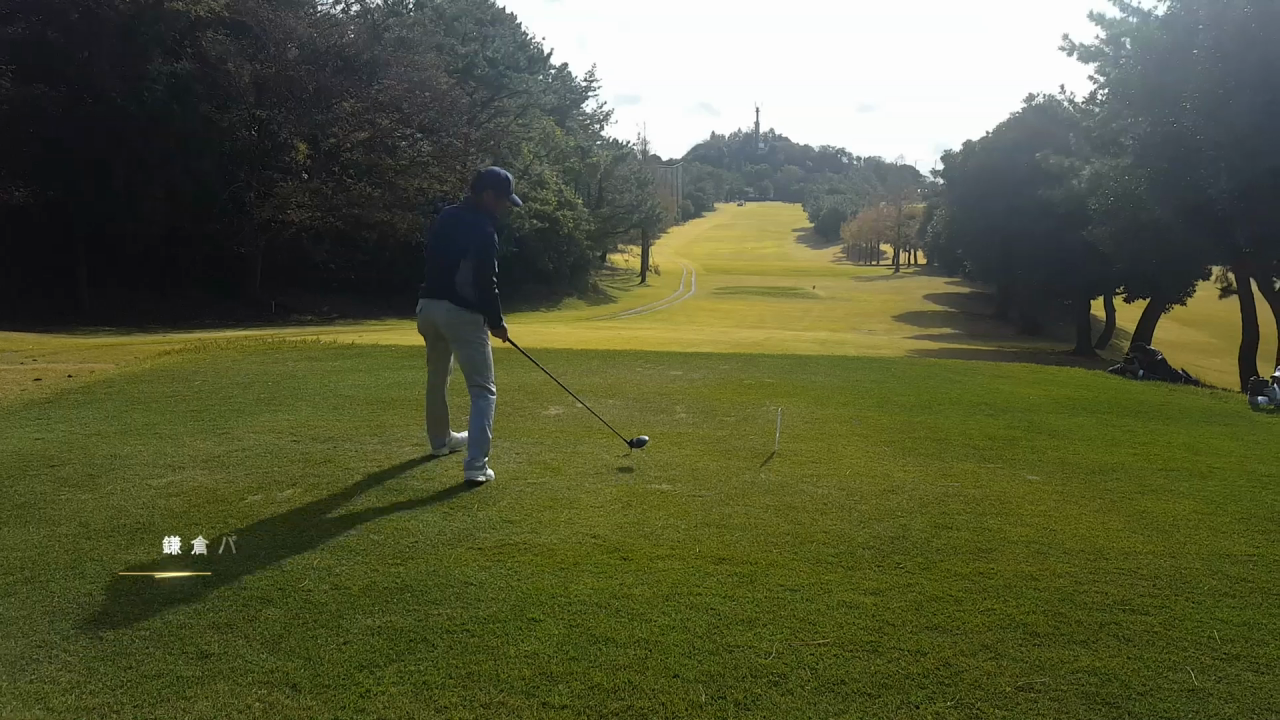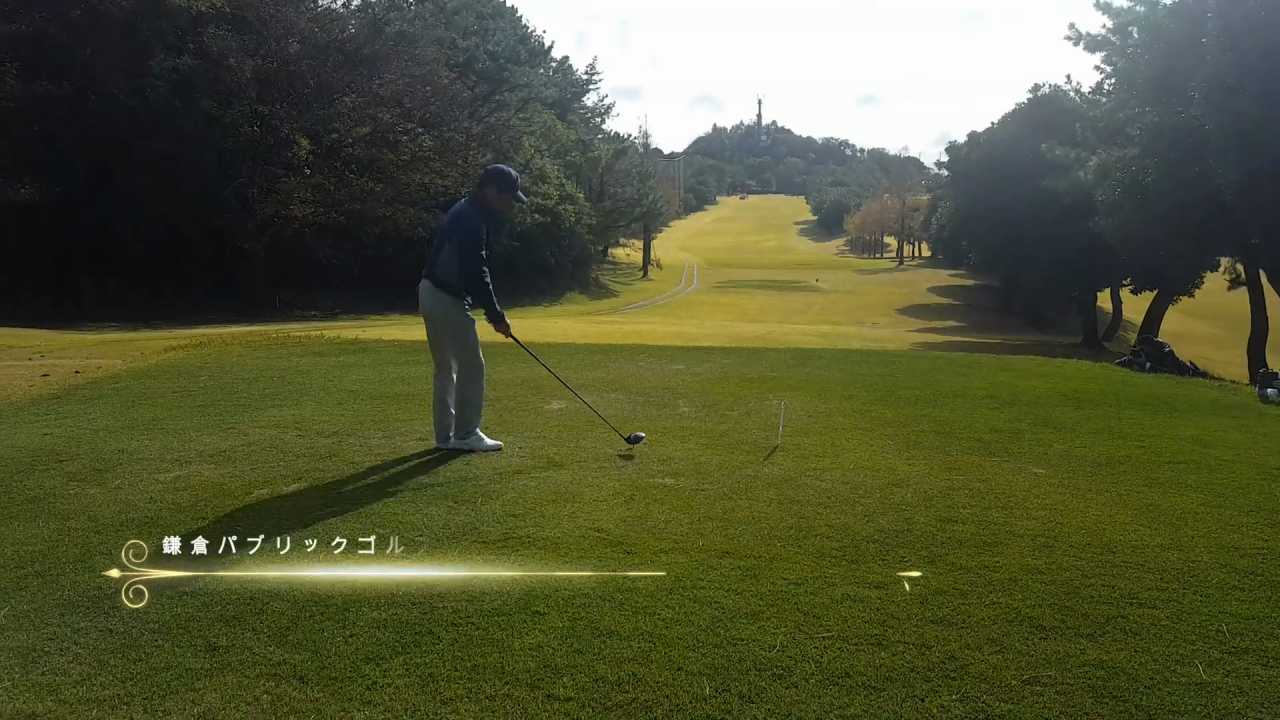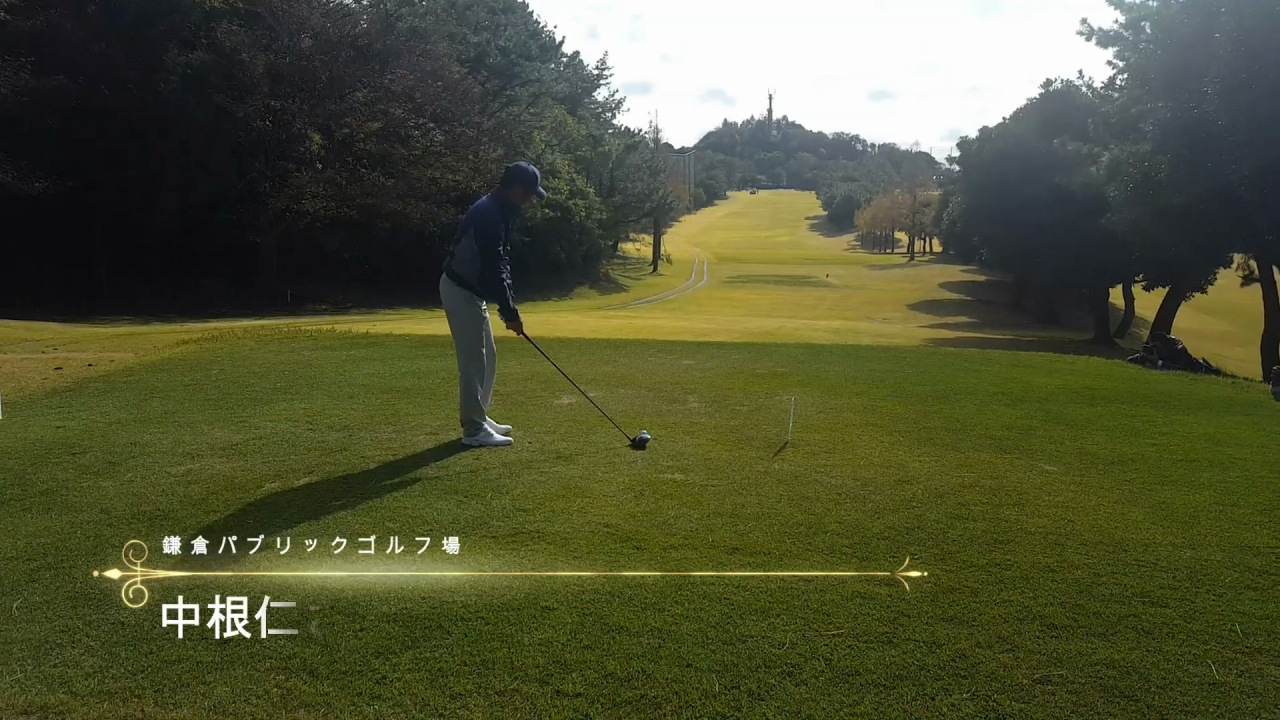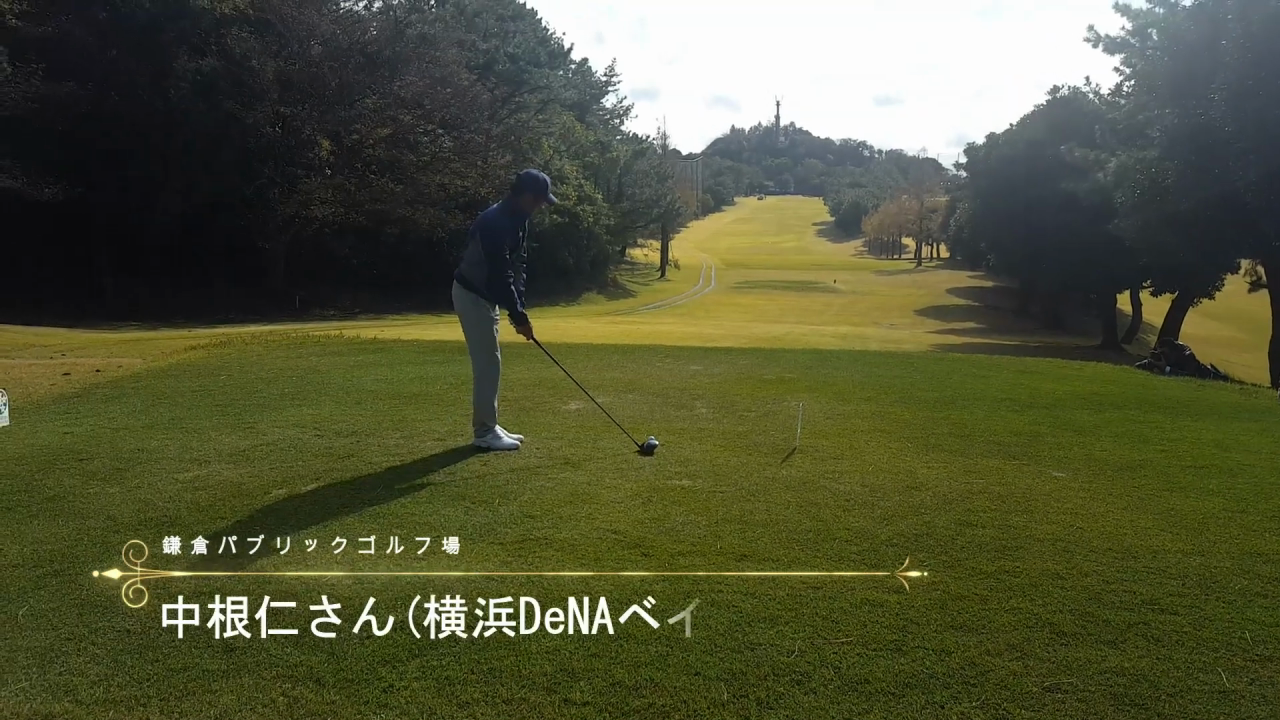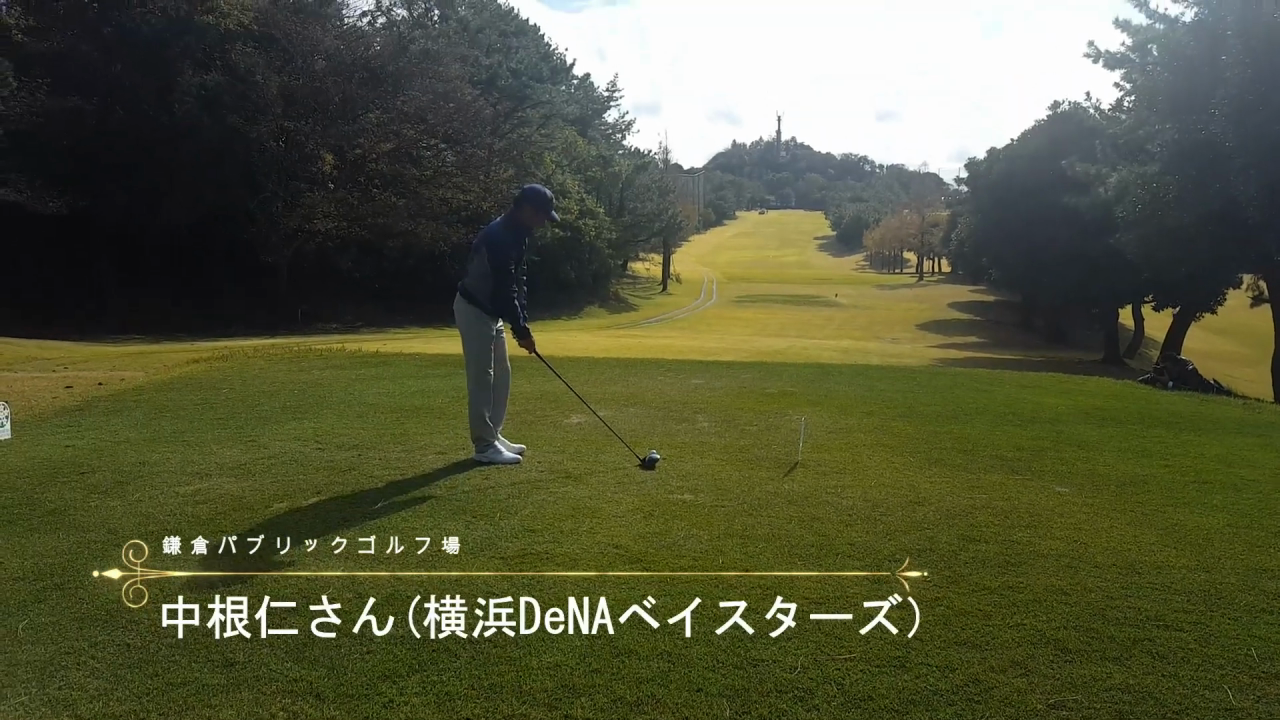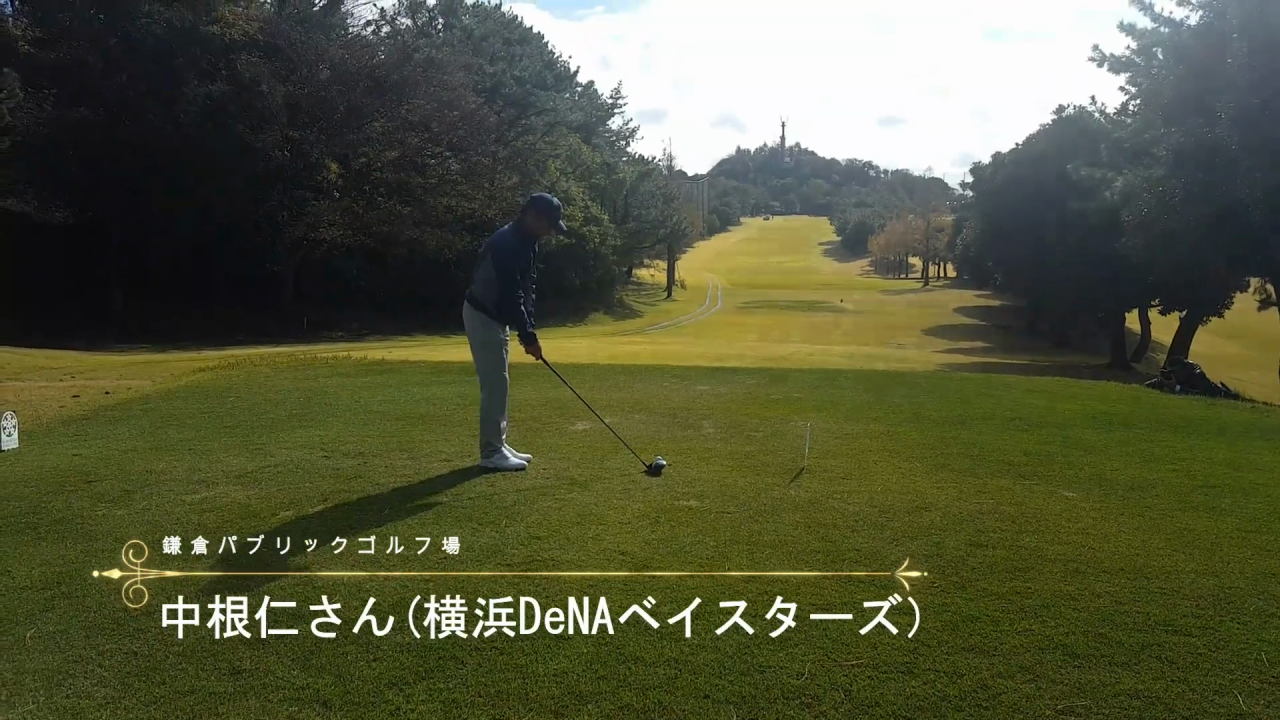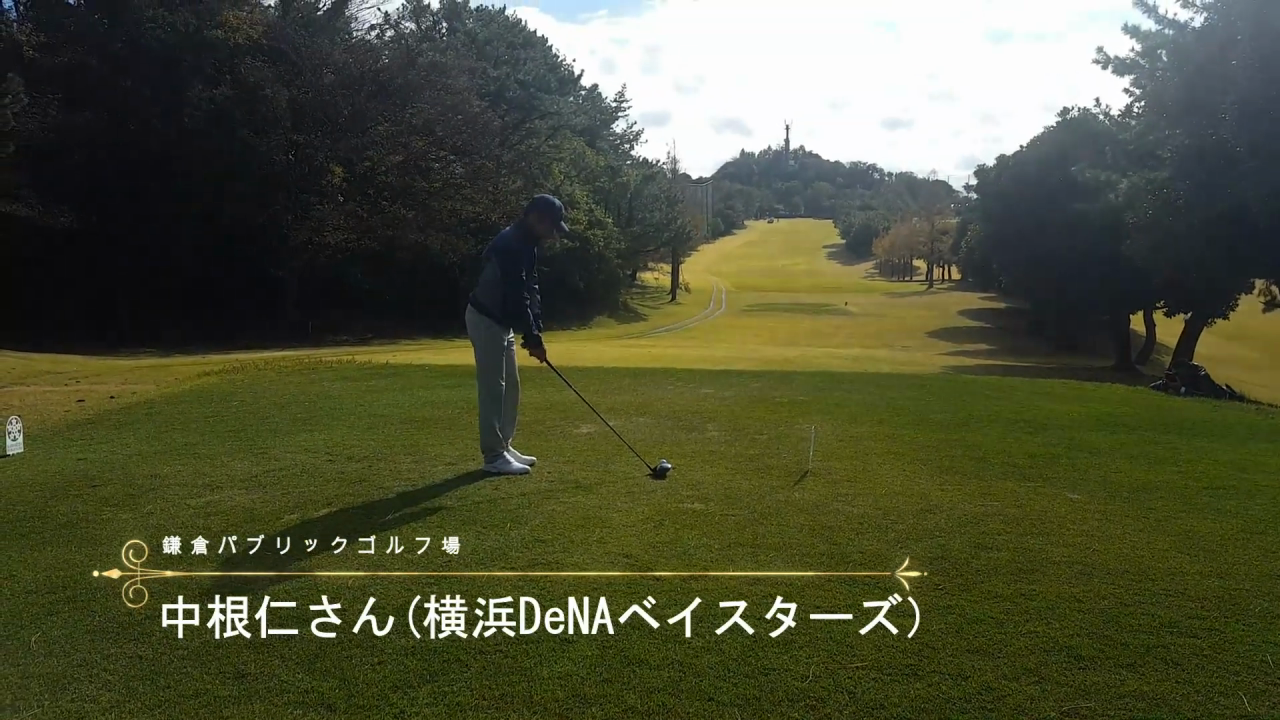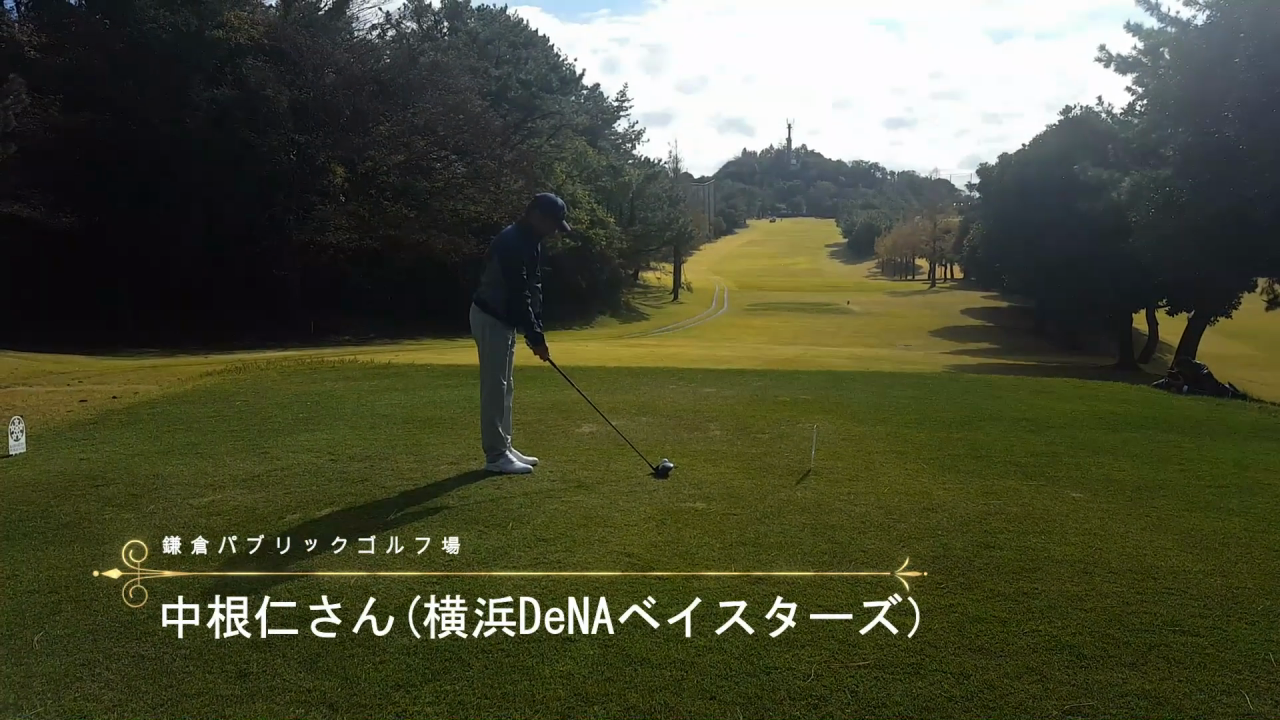
dt=0.4s
person 1, frame 1
left shoulder: (447, 217)
right shoulder: (482, 232)
right elbow: (486, 284)
right wrist: (496, 322)
left hip: (428, 306)
right hip: (460, 312)
left knee: (438, 376)
right knee: (482, 389)
left ankle: (441, 440)
right ankle: (476, 462)
person 1, frame 2
left shoulder: (469, 213)
right shoulder: (470, 221)
right elbow: (476, 274)
left wrist: (491, 311)
right wrist: (496, 316)
left hip: (435, 292)
right hip: (447, 297)
left knee: (446, 367)
right knee: (471, 366)
left ankle: (446, 434)
right ankle: (465, 434)
person 1, frame 3
left shoulder: (499, 212)
right shoulder: (488, 216)
left elbow: (499, 262)
right elbow: (493, 269)
left wrist: (509, 305)
right wrist: (509, 312)
left hip: (471, 289)
right hip: (461, 290)
left knee: (486, 356)
right knee: (473, 359)
left ankle: (479, 419)
right ankle: (473, 429)
person 1, frame 4
left shoulder: (517, 221)
right shoulder: (494, 222)
left elbow: (517, 267)
right elbow: (500, 274)
left wrist: (520, 308)
right wrist: (518, 315)
left hip: (486, 296)
right hip: (472, 294)
left knee: (491, 362)
right knee: (486, 362)
left ankle: (490, 426)
right ankle: (484, 431)
person 1, frame 5
left shoulder: (517, 234)
right shoulder: (499, 237)
left elbow: (517, 282)
right elbow: (505, 288)
left wrist: (522, 323)
right wrist: (521, 329)
left hip: (490, 310)
right hip: (474, 309)
left knee: (500, 375)
right knee: (482, 377)
left ankle: (493, 436)
right ankle: (484, 445)
person 1, frame 6
left shoulder: (527, 243)
right shoulder: (505, 243)
left elbow: (526, 289)
right elbow: (511, 294)
left wrist: (529, 330)
right wrist: (527, 335)
left hip: (497, 316)
right hip: (482, 315)
left knee: (499, 381)
right knee: (494, 382)
left ankle: (498, 444)
right ankle: (491, 451)
person 1, frame 7
left shoulder: (527, 243)
right shoulder: (510, 244)
left elbow: (530, 289)
right elbow: (517, 296)
left wrist: (535, 331)
right wrist: (533, 337)
left hip: (501, 321)
right hip: (486, 319)
left knee: (509, 386)
right knee: (493, 387)
left ankle: (504, 447)
right ankle: (494, 456)
person 1, frame 8
left shoulder: (529, 242)
right shoulder: (511, 243)
left elbow: (532, 289)
right elbow: (518, 294)
left wrist: (536, 330)
right wrist: (535, 336)
left hip: (504, 320)
right hip: (491, 318)
left knee: (504, 386)
right knee: (495, 386)
left ankle: (504, 448)
right ankle: (495, 455)
